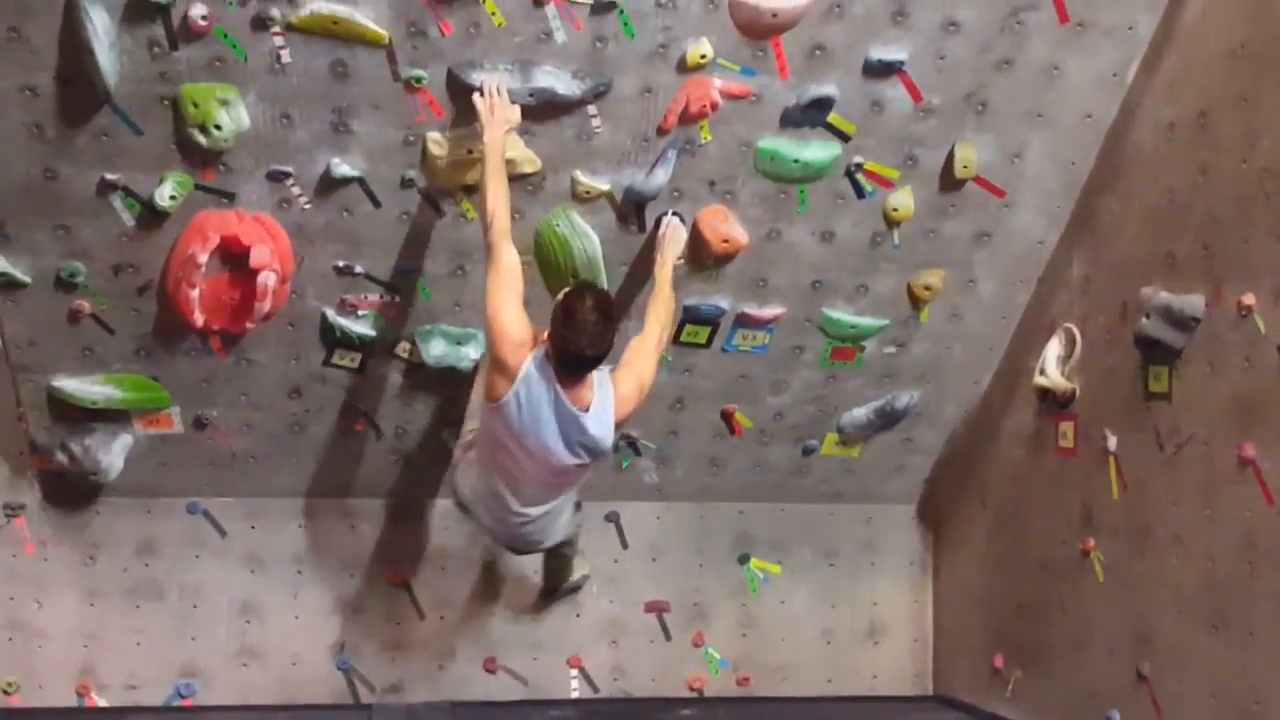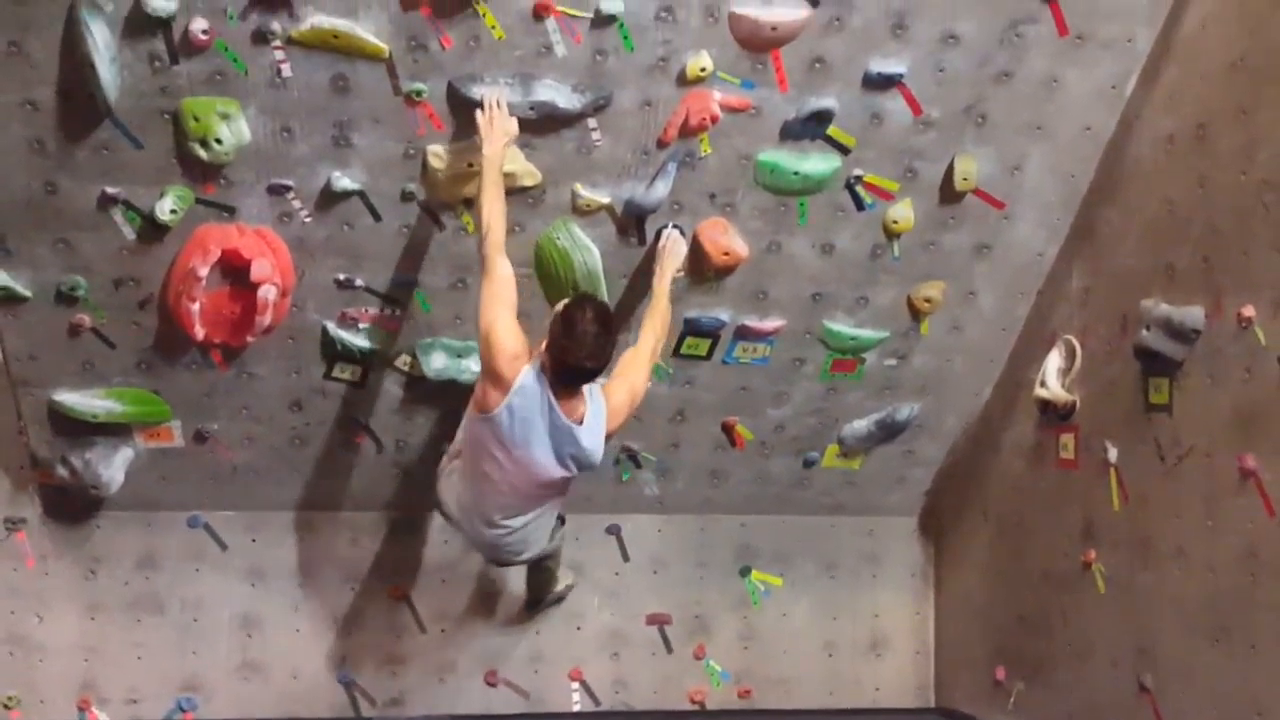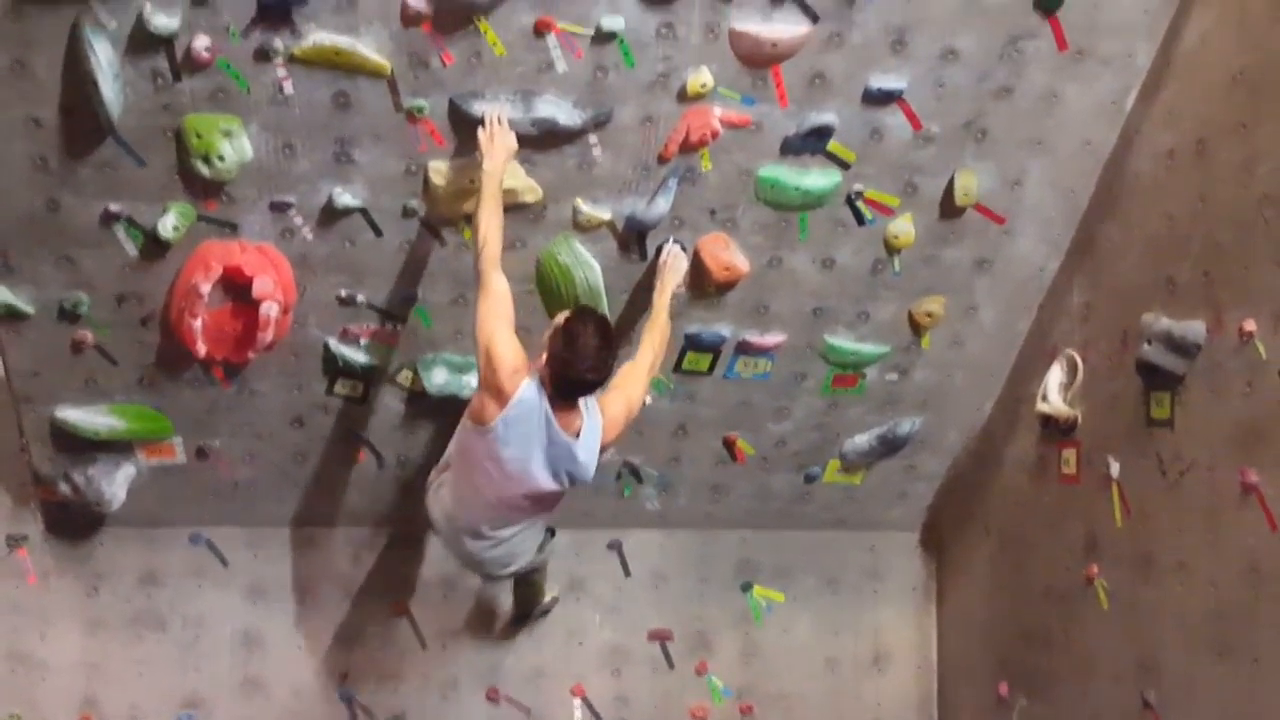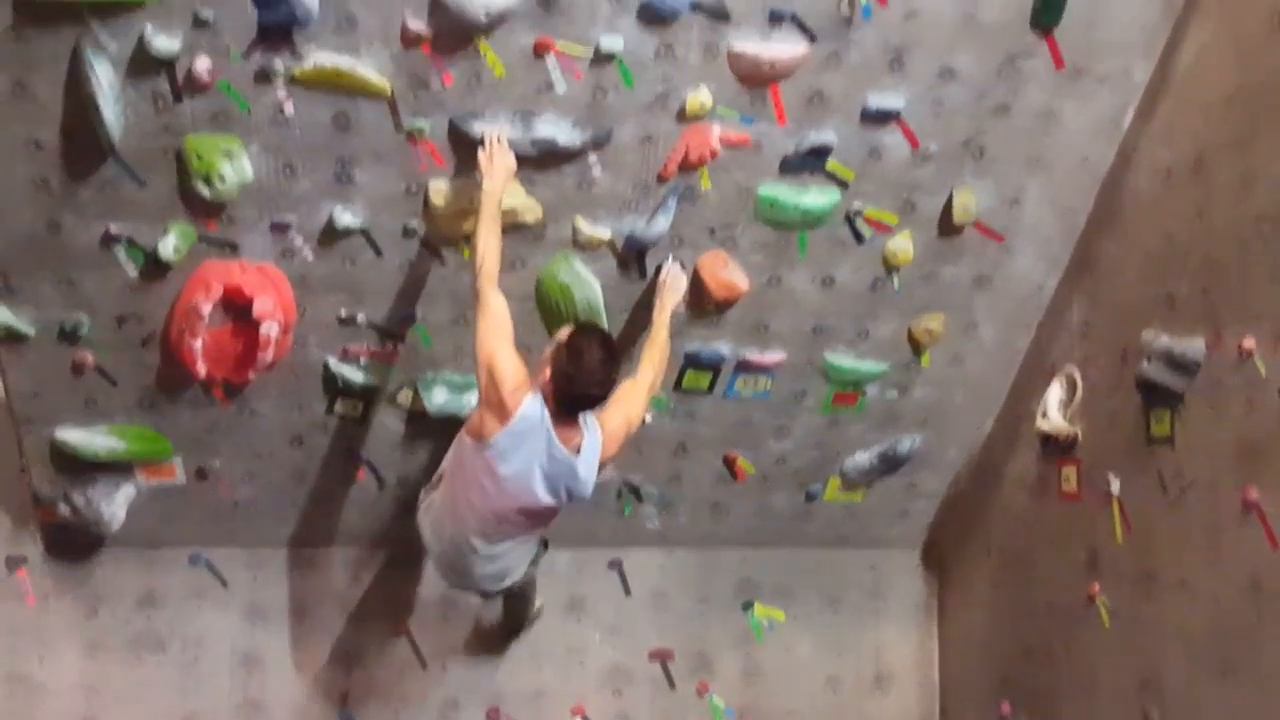
dt=0.1s
person 1, frame 1
left shoulder: (514, 363)
right shoulder: (614, 405)
right elbow: (655, 335)
right wrist: (664, 265)
left hip: (472, 494)
right hip: (535, 529)
right ankle: (560, 580)
person 1, frame 2
left shoulder: (509, 375)
right shoulder: (606, 416)
right elbow: (649, 346)
left hip: (458, 503)
right hip: (516, 542)
right ankle: (544, 591)
person 1, frame 3
left shoulder: (509, 389)
right shoulder: (601, 429)
right elbow: (647, 361)
left hip: (446, 518)
right hip: (502, 553)
right ankle: (529, 608)
person 1, frame 4
left shoulder: (510, 405)
right shoulder: (600, 445)
right elbow: (647, 379)
left hip: (438, 535)
right hip: (496, 568)
right ankle: (512, 624)
